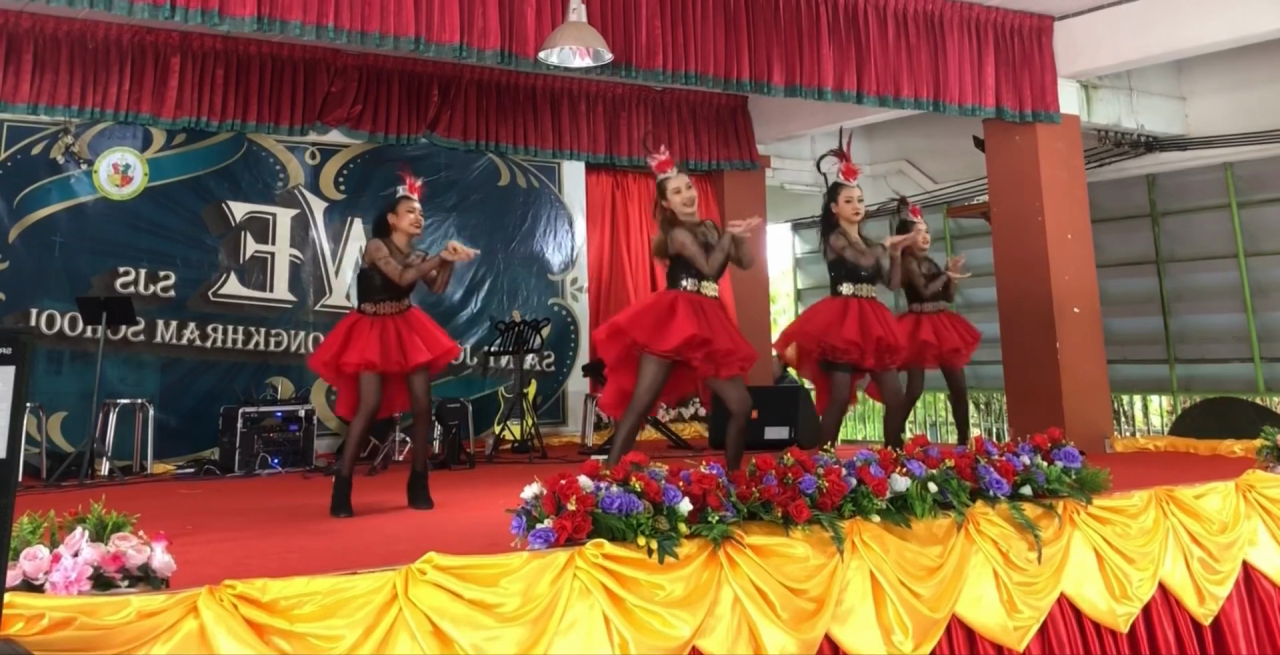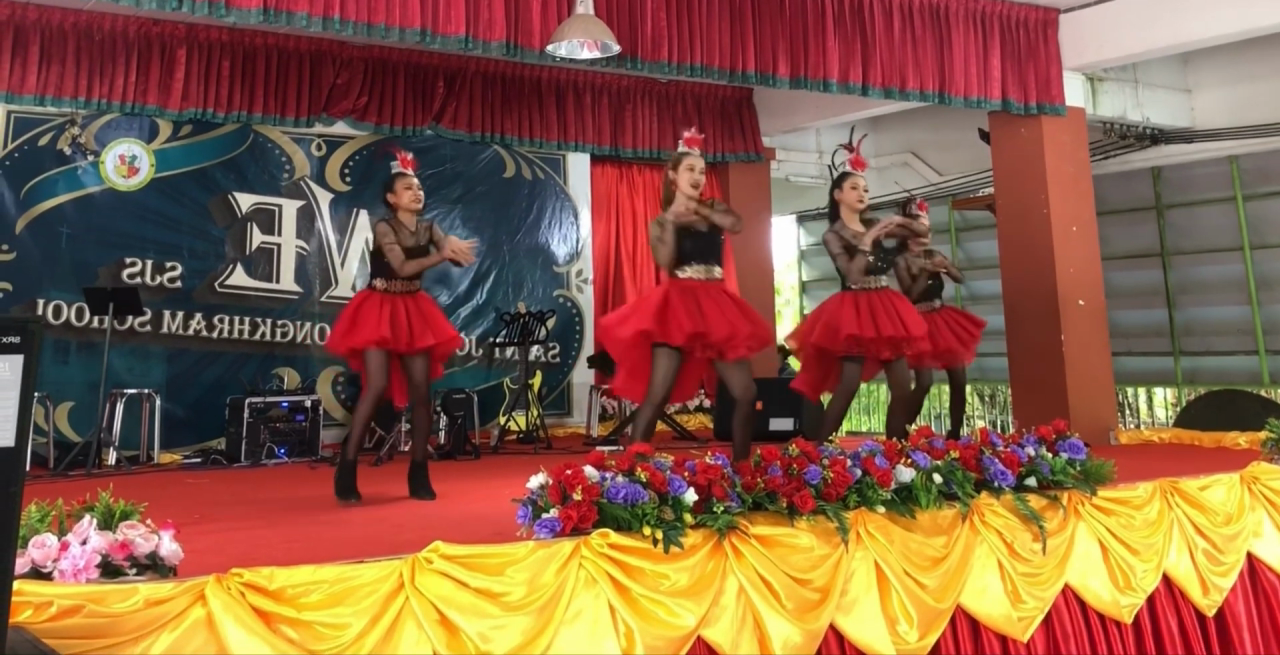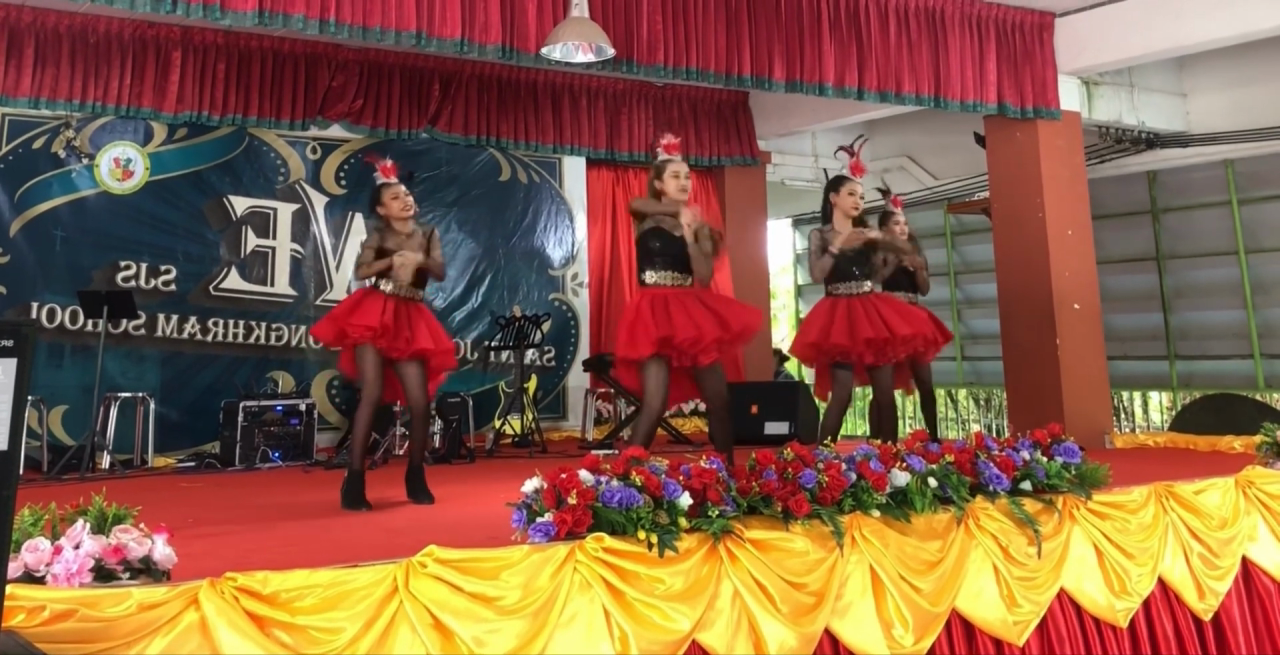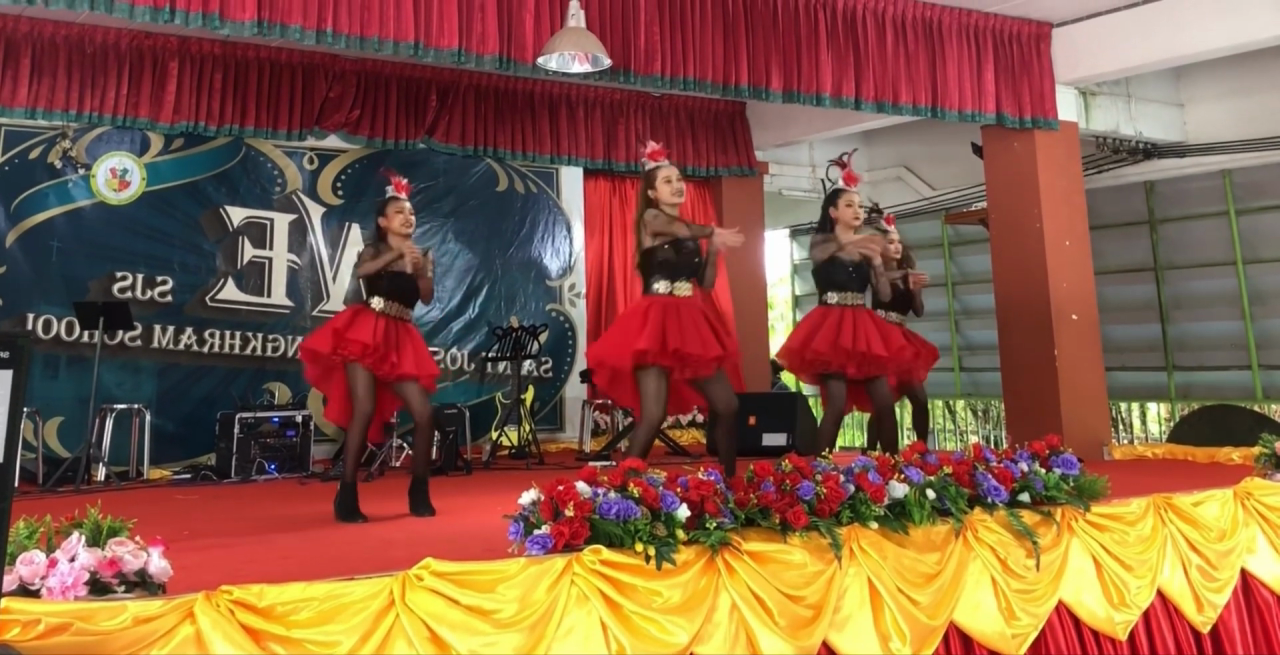
dt=1s
person 1, frame 1
left shoulder: (418, 256)
right shoulder: (376, 246)
left elbow: (438, 288)
right elbow: (402, 277)
left wrist: (447, 261)
right wrist: (440, 258)
left hip: (407, 330)
right hip: (371, 330)
left knee: (421, 406)
right knee: (367, 407)
left ankle: (418, 484)
right ankle: (342, 487)
person 1, frame 2
left shoulder: (429, 227)
right shoulder: (384, 227)
left elbow: (459, 257)
right elbow: (402, 267)
left wrist: (457, 249)
right wrist: (444, 252)
left hip: (414, 313)
right hip: (381, 311)
left knee: (421, 394)
right knee: (376, 387)
left ankle: (418, 475)
right ankle: (346, 469)
person 1, frame 3
left shoulder: (429, 234)
right shoulder: (377, 236)
left elbow: (440, 272)
right elbow: (361, 270)
left wrist: (417, 261)
right wrist: (393, 259)
left hip: (412, 321)
right hip: (374, 316)
left knee: (420, 405)
right knee: (373, 396)
left ankle: (416, 478)
right ankle: (354, 480)
person 1, frame 4
left shoulder: (418, 254)
right shoulder: (374, 249)
left elbow: (427, 297)
right elbow: (363, 270)
left wrist: (419, 269)
right wrist: (398, 255)
left hip: (399, 339)
right hip: (364, 333)
left knee: (424, 415)
right knee: (364, 412)
left ankle: (420, 491)
right ankle: (347, 493)
person 2, frame 1
left shoulder: (711, 227)
right shoulder: (675, 235)
left elbow: (746, 262)
right elbow: (709, 265)
left wrist: (734, 235)
right wrist: (728, 235)
left hip: (709, 323)
right hip: (672, 318)
left knee: (741, 406)
right knee: (639, 404)
person 2, frame 2
left shoulder: (713, 208)
right shoulder: (660, 220)
left elbow: (735, 225)
right elbow: (665, 263)
left wrist: (696, 209)
right wrist: (672, 215)
left hip: (716, 307)
right hip: (676, 304)
left knee: (746, 394)
right knee: (656, 396)
person 2, frame 3
left shoulder: (700, 227)
right shoulder: (646, 216)
left elbow: (703, 276)
right elbow: (635, 204)
left wrist: (690, 235)
right wrist: (675, 213)
left hip: (693, 312)
right hip: (654, 314)
left knee: (717, 401)
right knee: (654, 405)
person 2, frame 4
left shoulder: (691, 231)
right shoulder: (651, 218)
left elbow: (705, 285)
right elbow: (677, 229)
left wrist: (715, 248)
right wrist: (711, 233)
left hip: (692, 321)
right hip: (655, 323)
left knee: (727, 407)
right knee: (653, 418)
left ankle: (729, 481)
person 3, frame 1
left shoulder: (868, 242)
right shoulder: (835, 238)
left elbow: (893, 283)
right elbow: (866, 262)
left wrist: (897, 253)
right wrist: (889, 243)
left hip: (872, 319)
right hip: (841, 317)
left knee: (896, 396)
right knee: (839, 397)
person 3, frame 2
left shoulder: (875, 224)
right shoulder: (833, 233)
left elbow: (921, 231)
right elbow: (855, 276)
left wrist: (900, 223)
right wrist: (867, 240)
left hip: (885, 309)
right hip: (854, 310)
left knee: (902, 388)
right knee: (846, 389)
person 3, frame 3
left shoulder: (868, 233)
right shoulder: (818, 235)
left elbow: (906, 251)
right elbow: (816, 274)
left wrist: (877, 238)
right wrist: (836, 245)
left hip: (873, 312)
right hip: (839, 317)
left knee: (884, 393)
right knee: (841, 395)
person 3, frame 4
left shoulder: (866, 251)
right shoulder: (822, 241)
left elbow: (884, 295)
right elbow: (820, 253)
left wrist: (876, 261)
right wrist: (854, 239)
left hip: (863, 328)
right hip: (832, 330)
left knee: (885, 403)
right knee: (837, 407)
person 4, frame 1
left shoulder: (933, 263)
right shoulder: (907, 260)
left elbow: (949, 297)
right elbow: (925, 290)
left wrist: (951, 273)
right wrist: (947, 276)
left hip: (943, 325)
right hip: (918, 326)
left knee: (959, 388)
right knee: (914, 391)
left ankle: (964, 440)
person 4, frame 2
left shoulder: (935, 255)
right shoulder: (902, 261)
left elbow: (960, 279)
right elbow: (911, 294)
left wrist: (945, 267)
right wrist: (927, 271)
left hip: (945, 321)
left knee: (959, 383)
right knee: (924, 385)
left ankle: (955, 433)
person 4, frame 3
left shoulder: (917, 254)
right shoulder: (882, 254)
left elbow: (925, 289)
right elbow: (881, 277)
left wrist: (917, 268)
right wrist: (897, 259)
left hip: (916, 318)
left knee: (926, 385)
left ankle: (932, 437)
person 4, frame 4
left shoulder: (906, 271)
left elbow: (918, 310)
left wrist: (915, 289)
right wrist: (904, 274)
left hip: (902, 340)
left knee: (920, 400)
